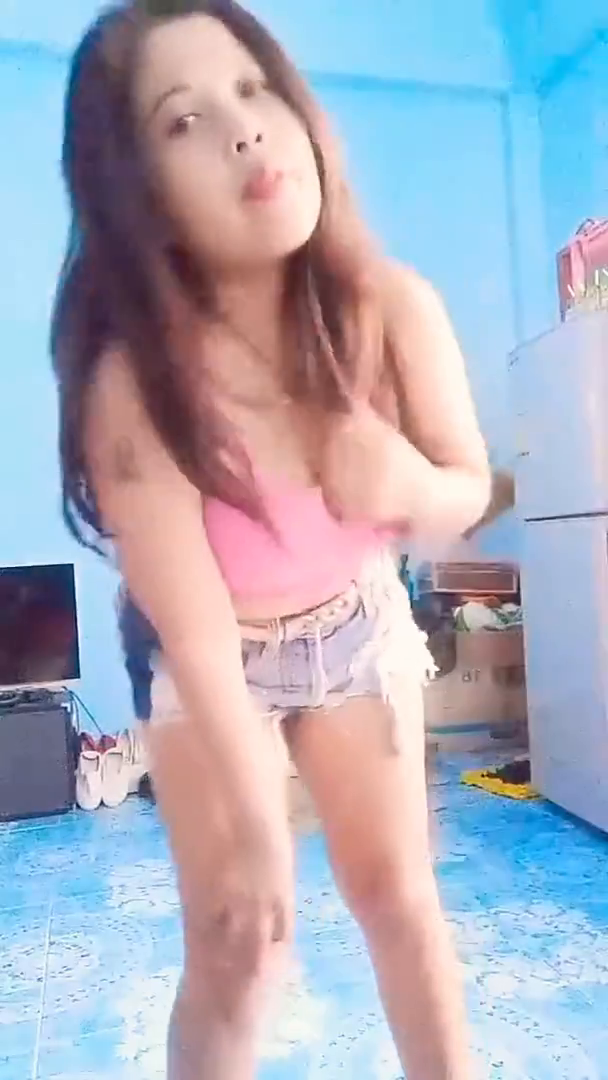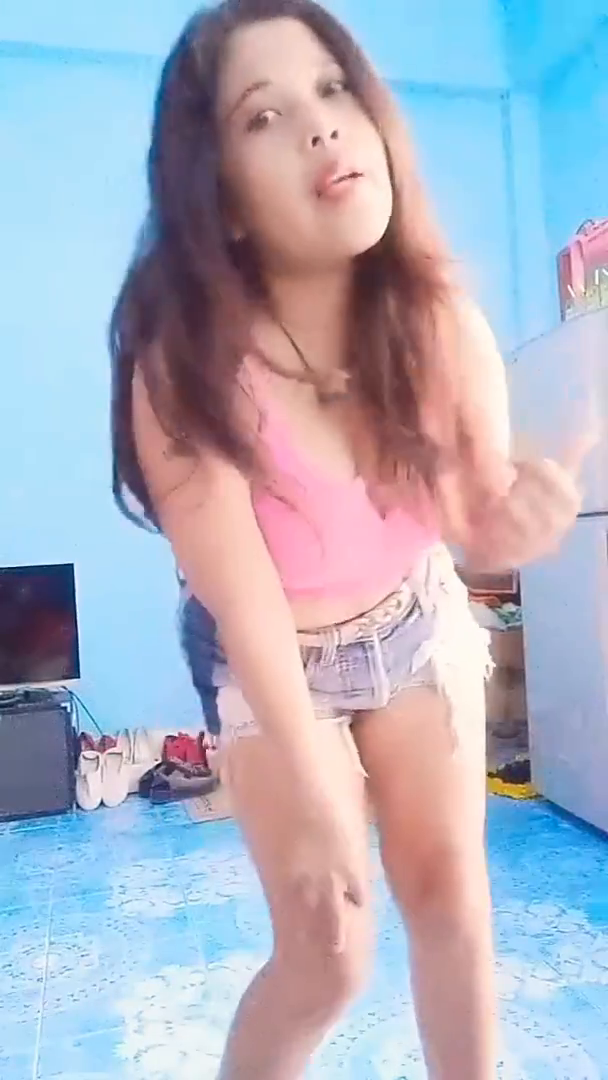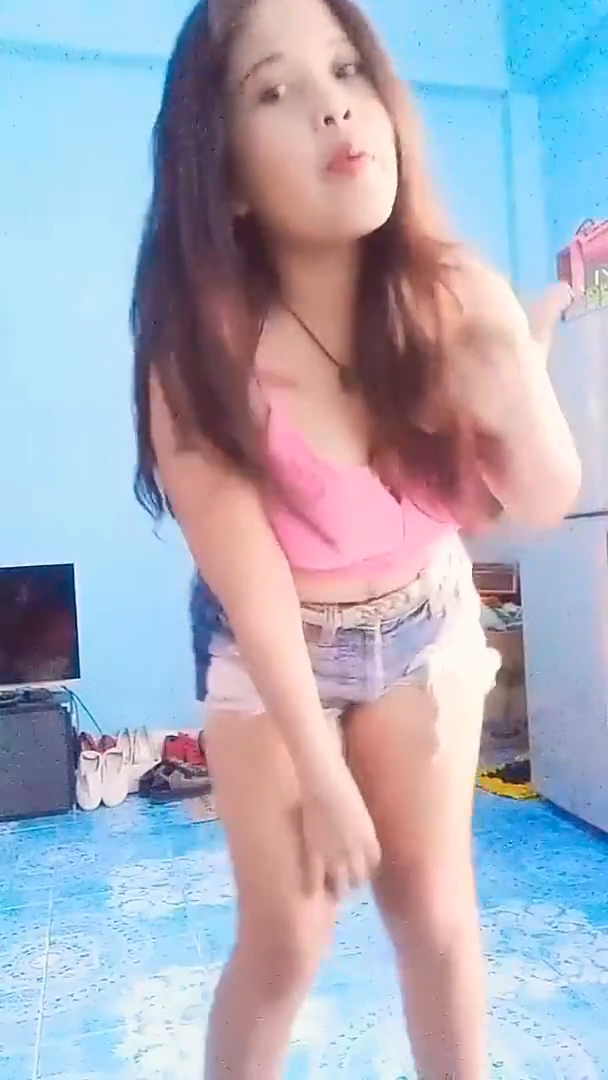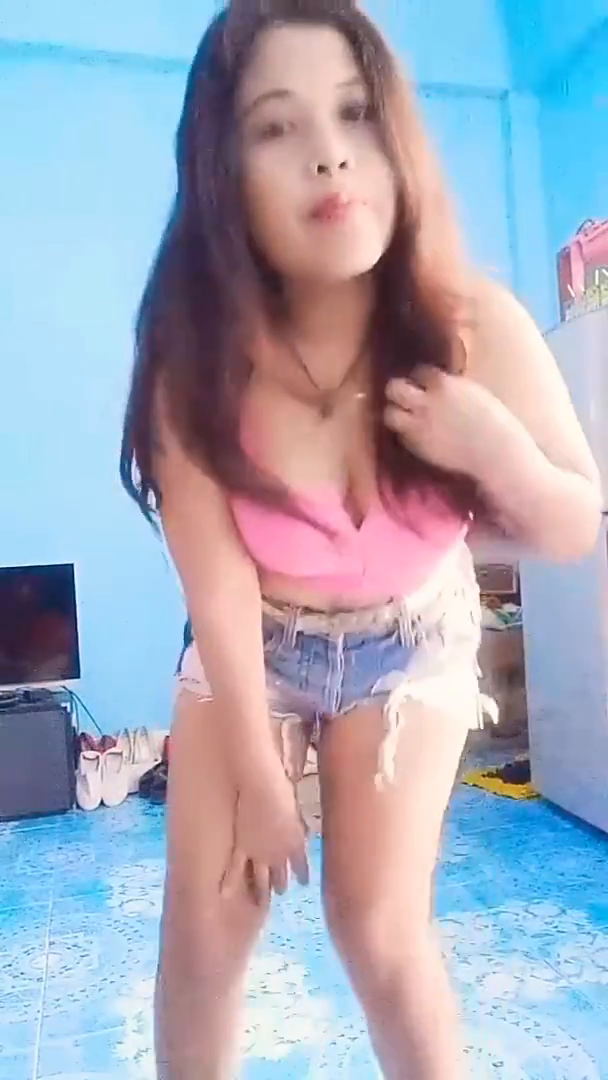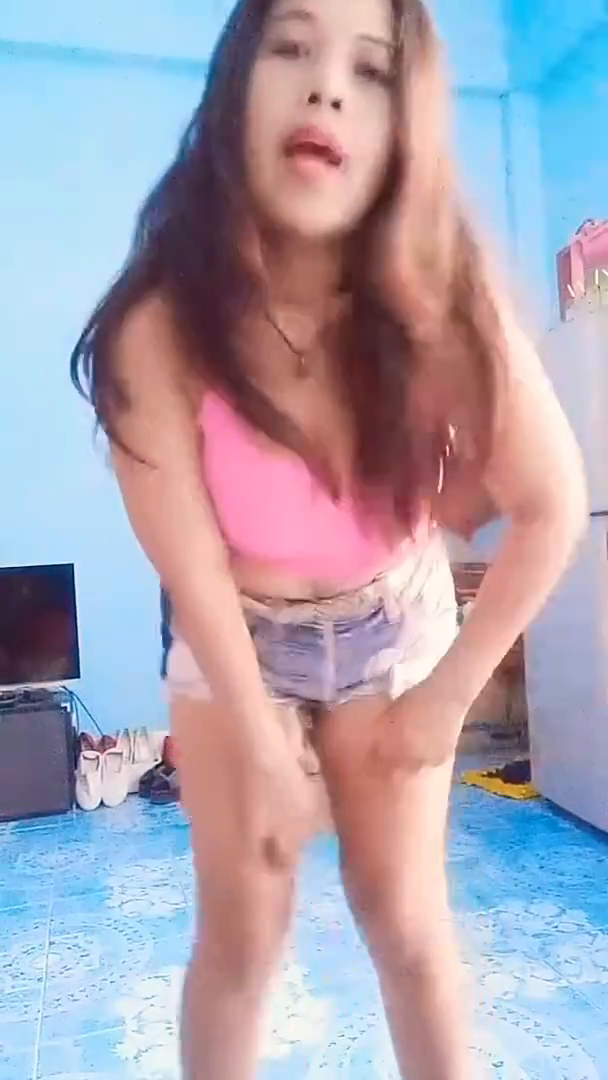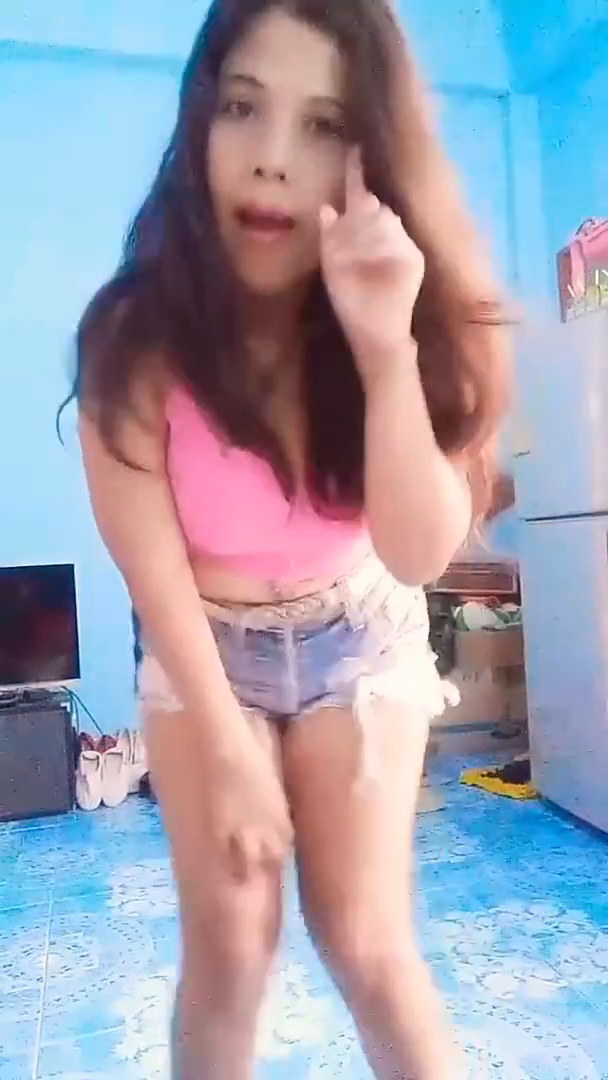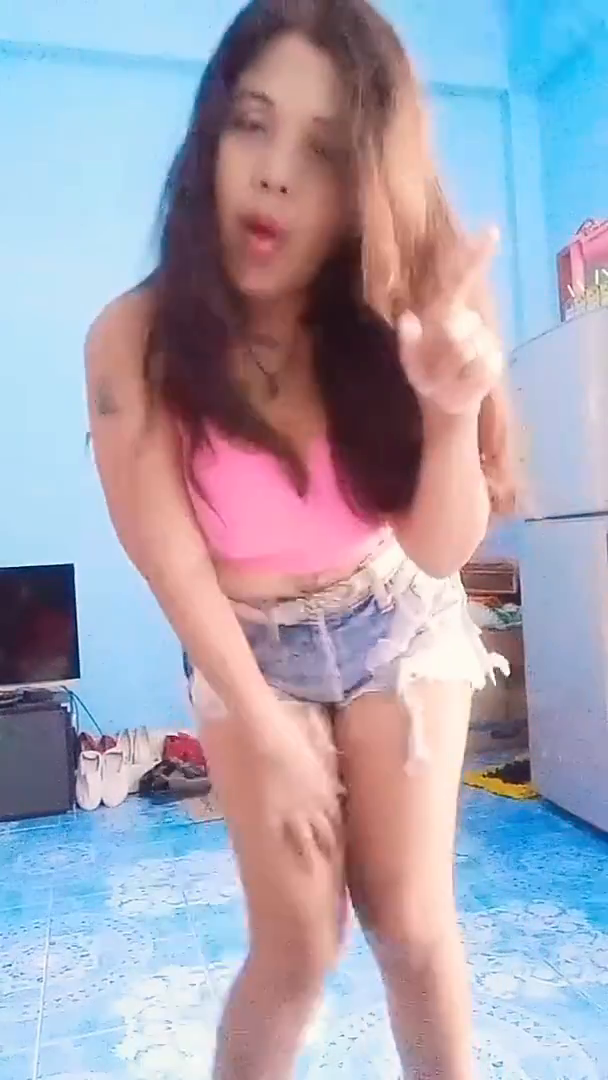
dt=0.7s
person 1, frame 1
left shoulder: (393, 309)
right shoulder: (135, 383)
left elbow: (469, 488)
right elbow: (194, 630)
left wrist: (409, 487)
right wrist: (255, 827)
left hip: (360, 629)
right hip: (217, 666)
left knee: (400, 896)
right knee: (238, 947)
person 1, frame 2
left shoulder: (440, 321)
right shoulder: (184, 365)
left elbow: (480, 540)
right elbow: (245, 607)
left wrist: (527, 523)
right wrist: (316, 810)
left hip: (420, 630)
right hip: (274, 666)
left knee: (452, 897)
right knee: (328, 956)
person 1, frame 3
left shoulder: (455, 298)
right shoulder: (204, 356)
left elbow: (542, 506)
right elbow: (255, 596)
left wrist: (521, 398)
right wrist: (321, 779)
left hip: (426, 630)
right hip: (271, 654)
left knee: (434, 908)
right knee: (285, 935)
person 1, frame 4
left shoulder: (473, 330)
right shoulder: (197, 372)
right elbow: (221, 596)
left wrist: (502, 456)
right wrist: (257, 776)
left hip: (412, 648)
right hip: (254, 651)
left knee: (377, 931)
right knee: (204, 928)
person 1, frame 5
left shoulder: (440, 308)
right shoulder: (160, 329)
left elbow: (553, 504)
right elbow: (193, 571)
left wrist: (452, 689)
right wrist: (262, 757)
left hip: (392, 629)
right hip: (234, 645)
left knee: (406, 919)
right knee: (241, 928)
person 1, frame 6
left shoulder: (410, 312)
right shoulder: (132, 326)
left elbow: (419, 553)
right elbow: (151, 562)
left wrist: (385, 345)
right wrist: (225, 747)
left hip: (359, 642)
right hip: (203, 649)
left knee: (364, 941)
right knee: (232, 942)
person 1, frame 7
left shoulder: (393, 321)
right shoulder: (136, 338)
left elbow: (440, 550)
right elbow: (176, 565)
left wrist: (454, 413)
right wrist: (269, 734)
left hip: (397, 629)
right hip: (249, 650)
left knee: (412, 923)
right knee: (300, 941)
